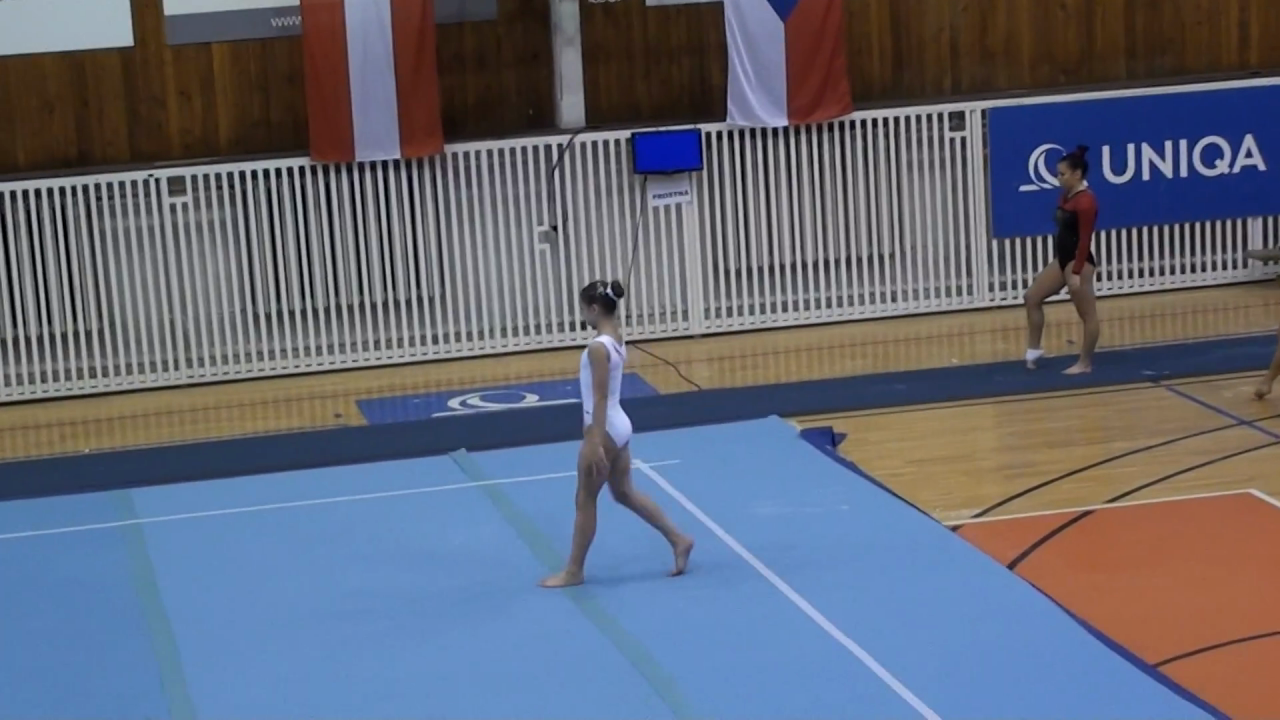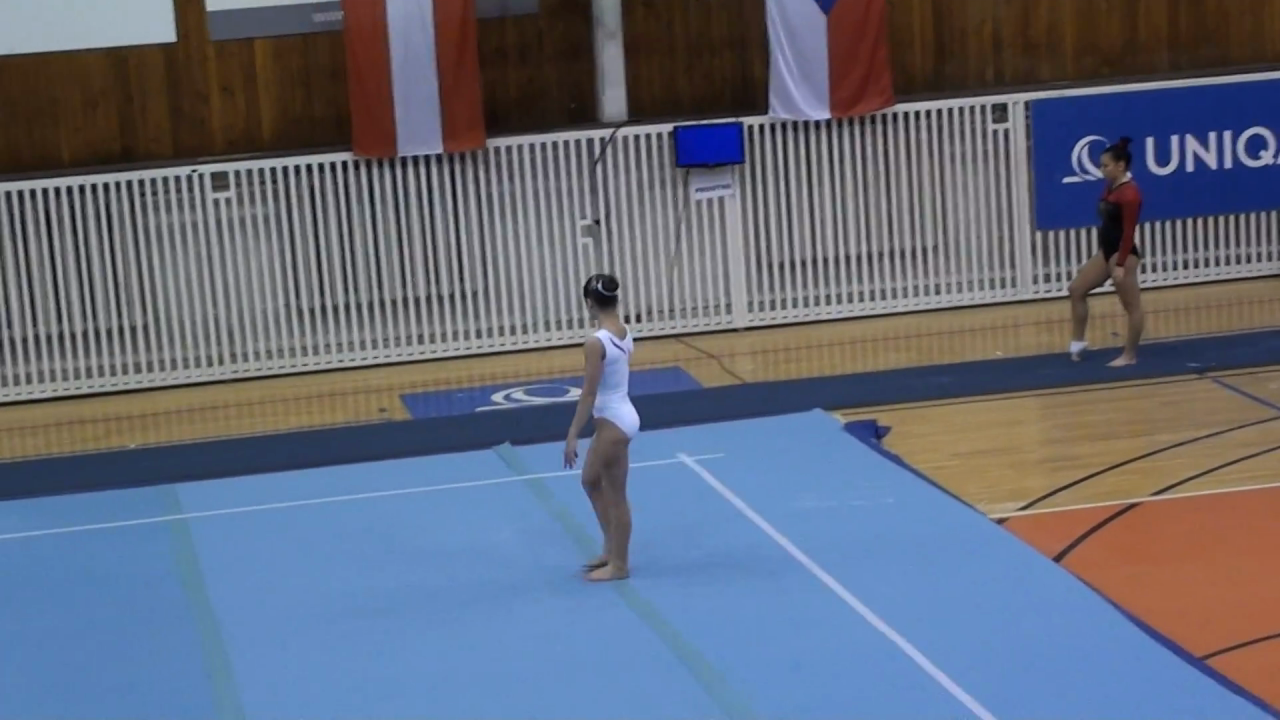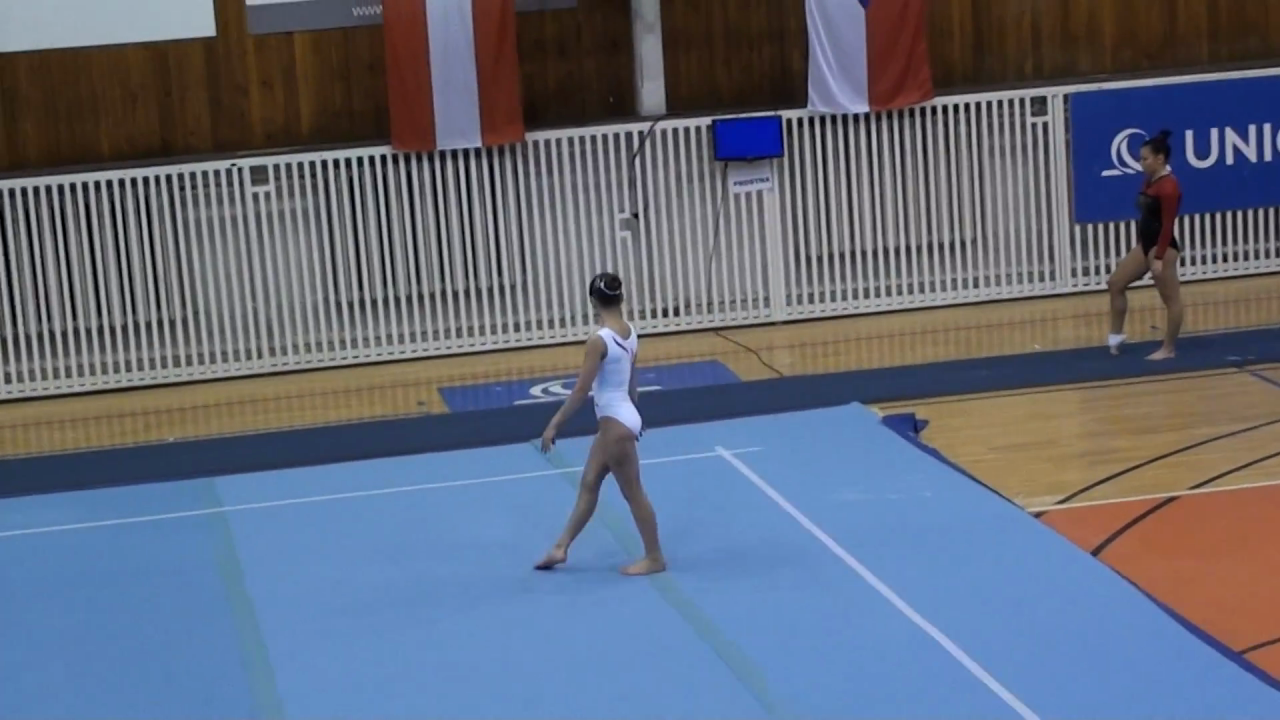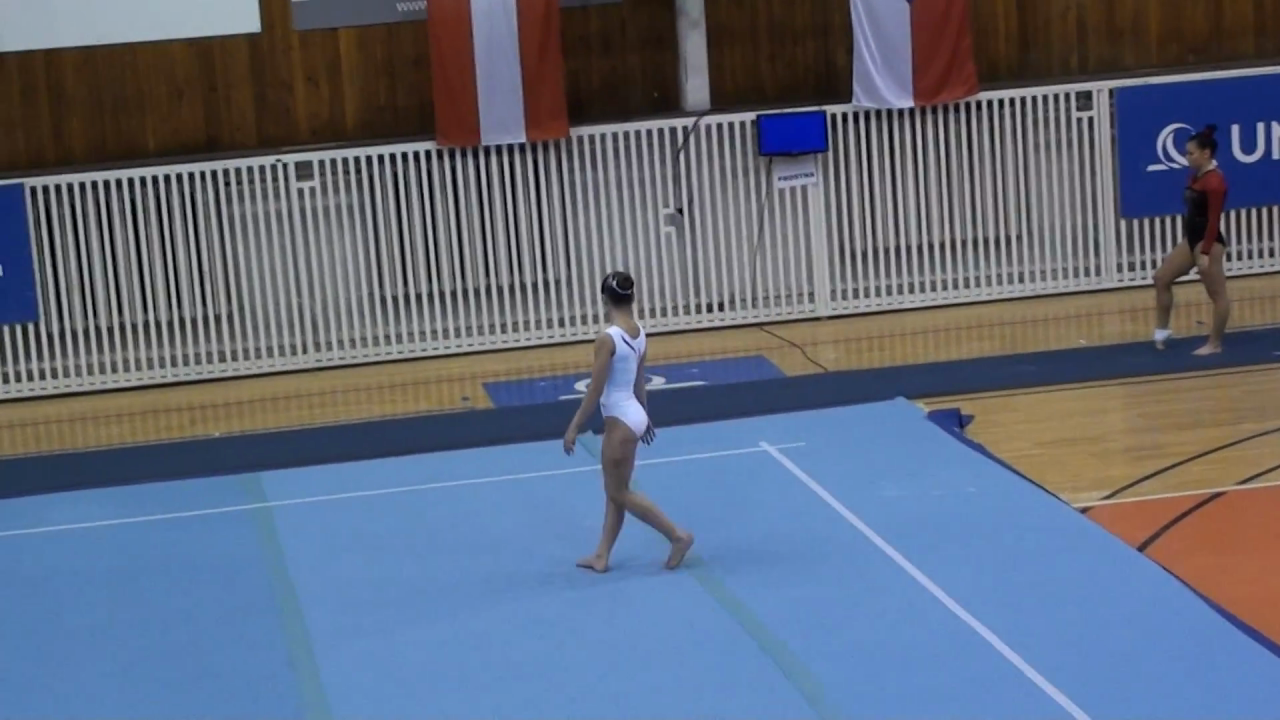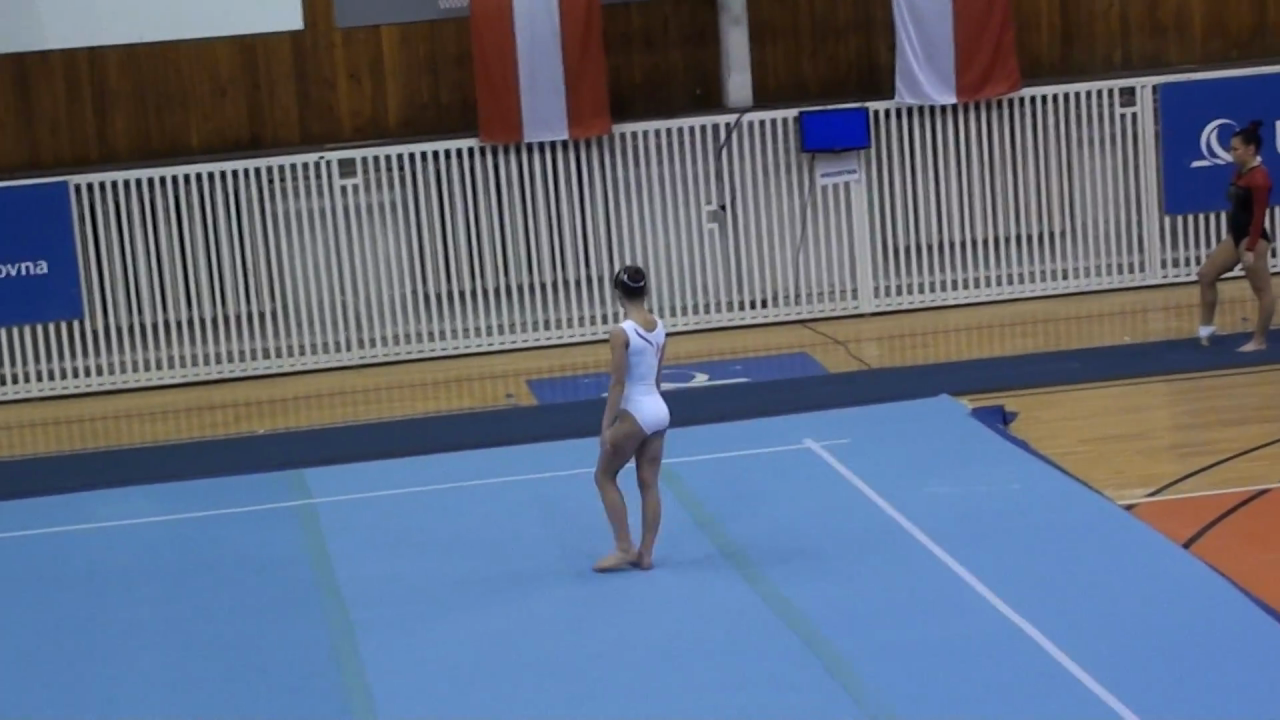
dt=0.2s
person 1, frame 1
left shoulder: (597, 347)
right shoulder: (614, 340)
left elbow: (599, 398)
left wrist: (595, 443)
right wrist: (592, 432)
left hip: (604, 430)
right hip: (615, 426)
left knee: (585, 501)
right knee: (625, 494)
left ankle: (573, 571)
right ankle: (679, 541)
person 1, frame 2
left shoulder: (597, 341)
right shoulder: (624, 333)
left elbow: (589, 394)
left wrist: (572, 436)
left hip: (613, 423)
right hip: (622, 415)
left knee: (614, 493)
right knee: (591, 482)
left ankle: (619, 564)
right ankle: (611, 550)
person 1, frame 3
left shoulder: (599, 340)
right shoulder: (629, 332)
left elbow: (581, 390)
left wrist: (553, 426)
left hip: (615, 422)
right hip: (622, 416)
left knee: (633, 492)
right knee: (588, 484)
left ankle: (654, 558)
right ankle: (561, 548)
person 1, frame 4
left shoulder: (607, 339)
right shoulder: (638, 333)
left elbow: (595, 390)
left wrist: (573, 427)
left hip: (619, 420)
right hip: (631, 416)
left knee: (619, 493)
right knee: (615, 490)
left ankle: (678, 537)
right ankle: (601, 555)
person 1, frame 5
left shoulder: (621, 332)
right shoulder: (659, 325)
left elbow: (618, 384)
left wrist: (605, 426)
left hip: (635, 414)
right hip: (659, 409)
left knee: (604, 477)
right knee: (649, 484)
left ankle: (624, 548)
right ankle: (644, 553)
person 2, frame 1
left shoulder: (1085, 201)
right shoulder: (1067, 196)
left elbow: (1085, 240)
left wrist: (1076, 273)
left hip: (1078, 261)
right hip: (1062, 258)
left knee: (1087, 314)
right knee: (1032, 297)
left ankle: (1085, 363)
right ankle: (1034, 349)
person 2, frame 2
left shoulder: (1129, 193)
right shoulder: (1111, 188)
left elbow: (1128, 232)
left wrist: (1120, 265)
left hip: (1122, 253)
right hip: (1106, 250)
left knee: (1131, 306)
right knee: (1076, 289)
left ankle: (1129, 355)
right ankle: (1078, 341)
person 2, frame 3
left shoulder: (1168, 186)
right shoulder: (1150, 181)
left elbow: (1168, 225)
left wrist: (1159, 258)
left hip: (1162, 246)
right hip: (1146, 243)
left knee: (1171, 299)
right knee: (1115, 283)
left ankle: (1168, 349)
right ankle: (1116, 335)
person 2, frame 4
left shoulder: (1214, 181)
right shoulder: (1197, 176)
left elbow: (1214, 220)
left wrist: (1205, 253)
left hip: (1207, 241)
right hip: (1191, 238)
left knee: (1217, 294)
right knee: (1161, 278)
left ankle: (1215, 343)
right ankle: (1162, 330)
person 2, frame 5
left shoulder: (1259, 177)
right shoulder: (1241, 172)
left elbow: (1259, 217)
left wrist: (1250, 249)
left hip: (1252, 238)
right hip: (1236, 235)
left knee: (1262, 290)
right knee: (1206, 275)
left ankle: (1259, 340)
right ankle: (1206, 326)
